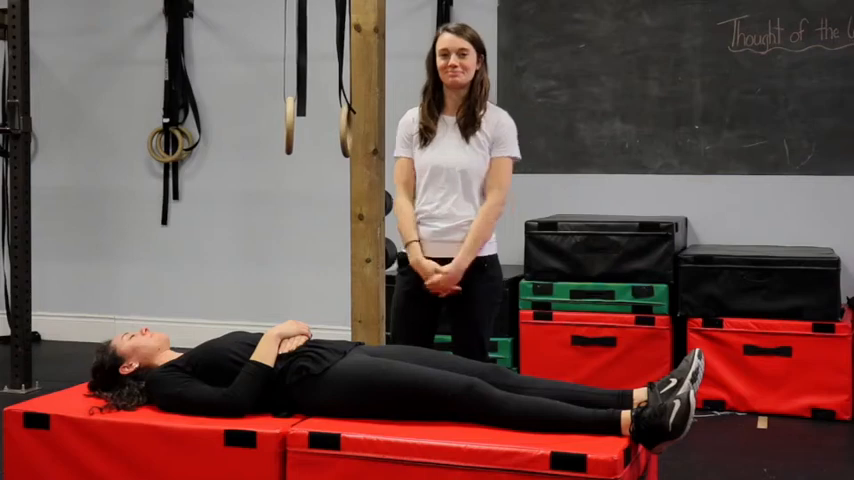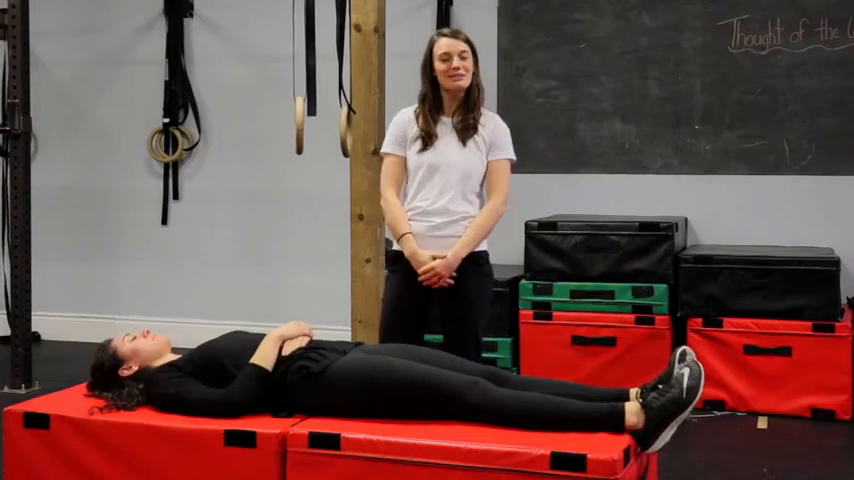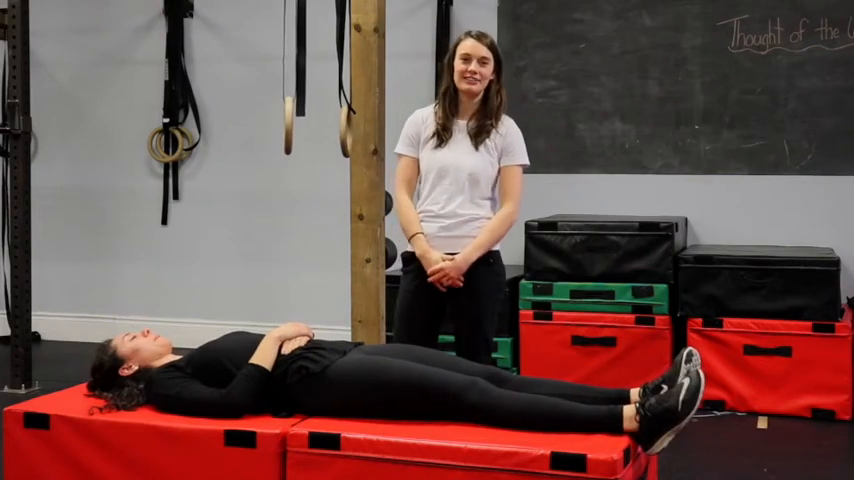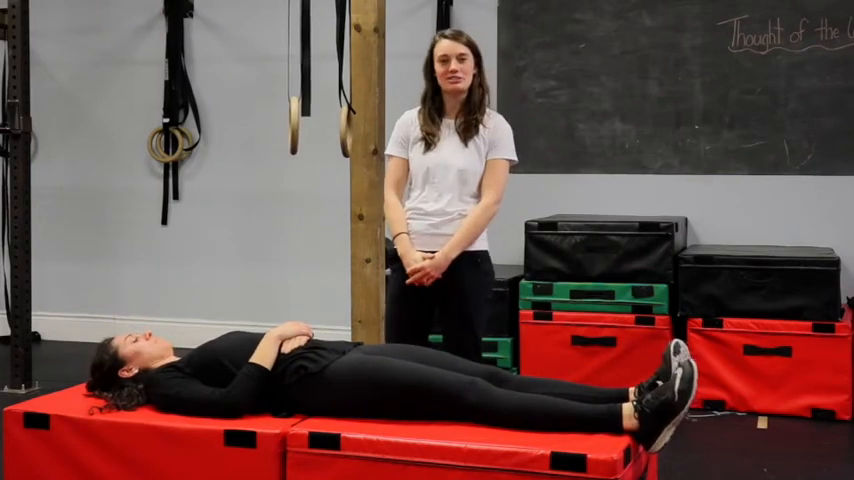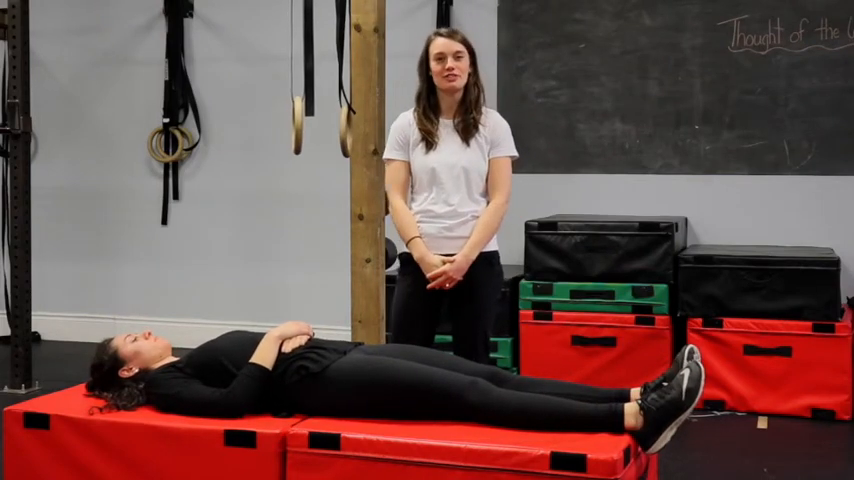
dt=1s
person 1, frame 1
left shoulder: (193, 359)
right shoulder: (167, 384)
right elbow: (237, 402)
left wrist: (285, 337)
right wrist: (274, 339)
left hip: (341, 355)
right hip: (319, 383)
left knee: (490, 375)
right knee: (473, 397)
left ankle: (640, 397)
right ankle: (633, 424)
person 1, frame 2
left shoulder: (192, 359)
right shoulder: (165, 385)
right elbow: (237, 401)
left wrist: (284, 337)
right wrist: (274, 340)
left hip: (339, 355)
right hip: (319, 383)
left knee: (490, 375)
right knee: (473, 396)
left ankle: (637, 396)
right ankle: (634, 420)
person 1, frame 3
left shoulder: (193, 359)
right shoulder: (166, 384)
right elbow: (236, 402)
left wrist: (283, 338)
right wrist: (273, 340)
left hip: (339, 355)
right hip: (317, 383)
left knee: (489, 376)
right knee: (472, 397)
left ankle: (637, 397)
right ankle: (632, 422)
person 1, frame 4
left shoulder: (193, 359)
right shoulder: (168, 387)
right elbow: (236, 401)
left wrist: (287, 335)
right wrist: (274, 339)
left hip: (339, 354)
right hip: (318, 383)
left knee: (492, 376)
right knee: (473, 397)
left ankle: (636, 395)
right ankle: (632, 420)
person 1, frame 5
left shoulder: (192, 359)
right shoulder: (166, 387)
right elbow: (236, 402)
left wrist: (289, 334)
right wrist: (275, 339)
left hip: (338, 354)
right hip: (320, 382)
left knee: (490, 374)
right knee: (474, 396)
left ankle: (637, 395)
right ankle: (633, 419)
person 2, frame 1
left shoulder: (497, 122)
right shoulder: (412, 122)
left elbow: (495, 201)
right elbow: (403, 196)
left wrist: (458, 265)
right wrist: (417, 257)
left hip: (476, 265)
right hip: (418, 264)
left knee: (471, 365)
person 2, frame 2
left shoulder: (492, 127)
right shoulder: (406, 121)
left elbow: (497, 202)
right elbow: (389, 194)
left wrist: (454, 257)
right wrist: (414, 251)
left hip: (468, 261)
right hip: (408, 259)
left knee: (463, 362)
person 2, frame 3
left shoulder: (505, 131)
right shoulder: (421, 122)
left elbow: (509, 208)
right elbow: (402, 194)
left wrist: (463, 260)
right wrist: (425, 252)
left hip: (480, 263)
right hip: (422, 260)
left knee: (474, 363)
person 2, frame 4
left shoulder: (494, 127)
right shoulder: (410, 123)
left elbow: (490, 201)
right elbow: (392, 194)
left wrist: (444, 258)
right wrist: (406, 251)
left hip: (467, 260)
right hip: (411, 259)
left knee: (463, 361)
person 2, frame 5
left shoulder: (492, 125)
right shoulder: (407, 125)
left elbow: (499, 200)
right elbow: (396, 198)
left wrist: (464, 258)
right wrist: (423, 255)
left hip: (478, 261)
right hip: (419, 260)
left knee: (472, 362)
